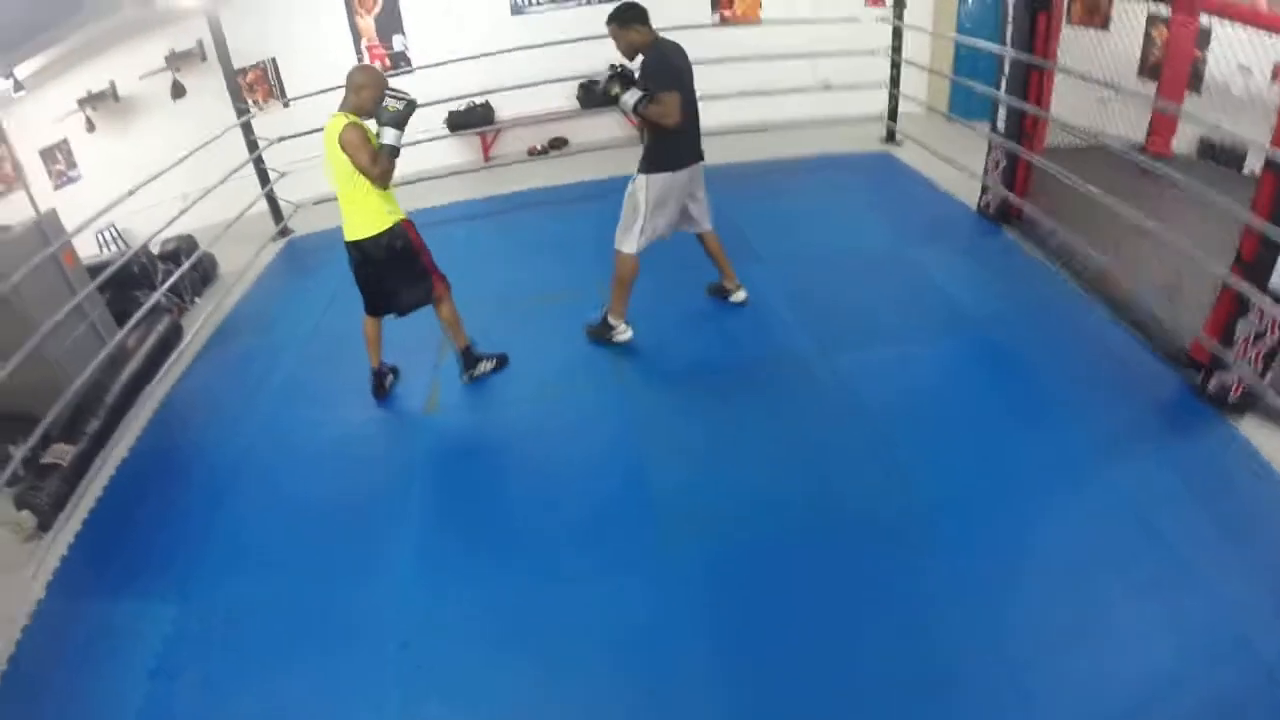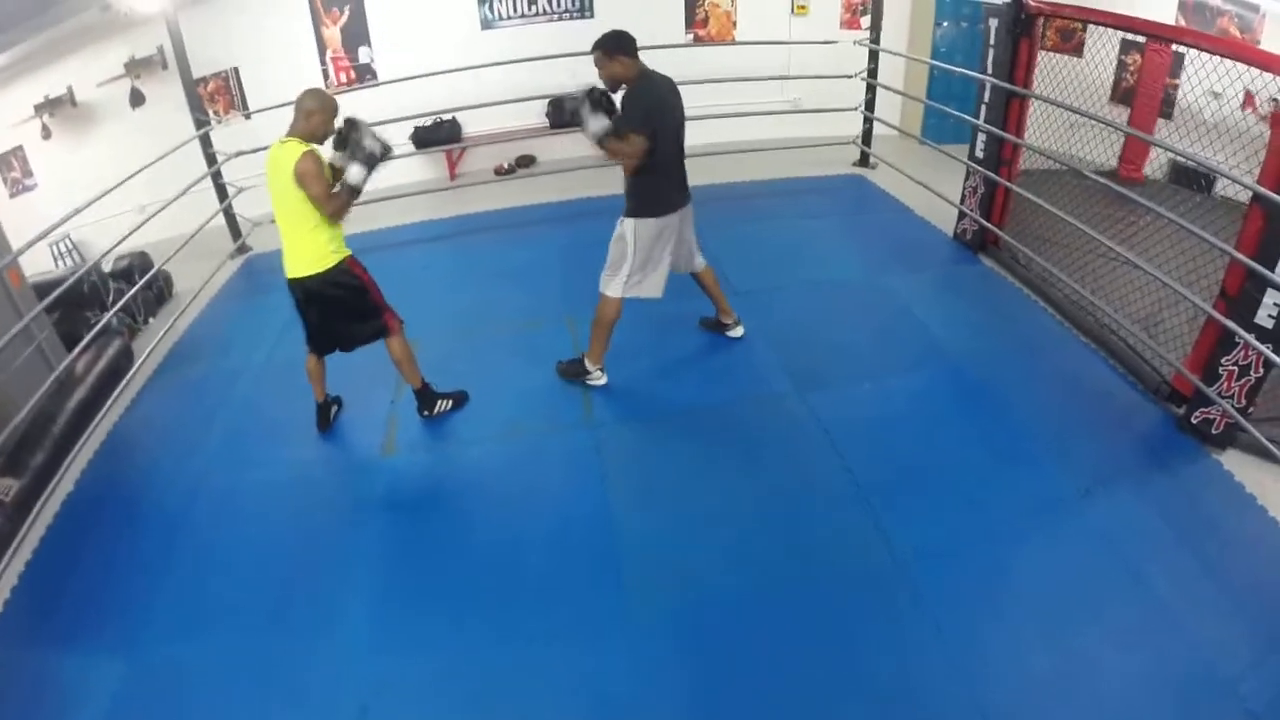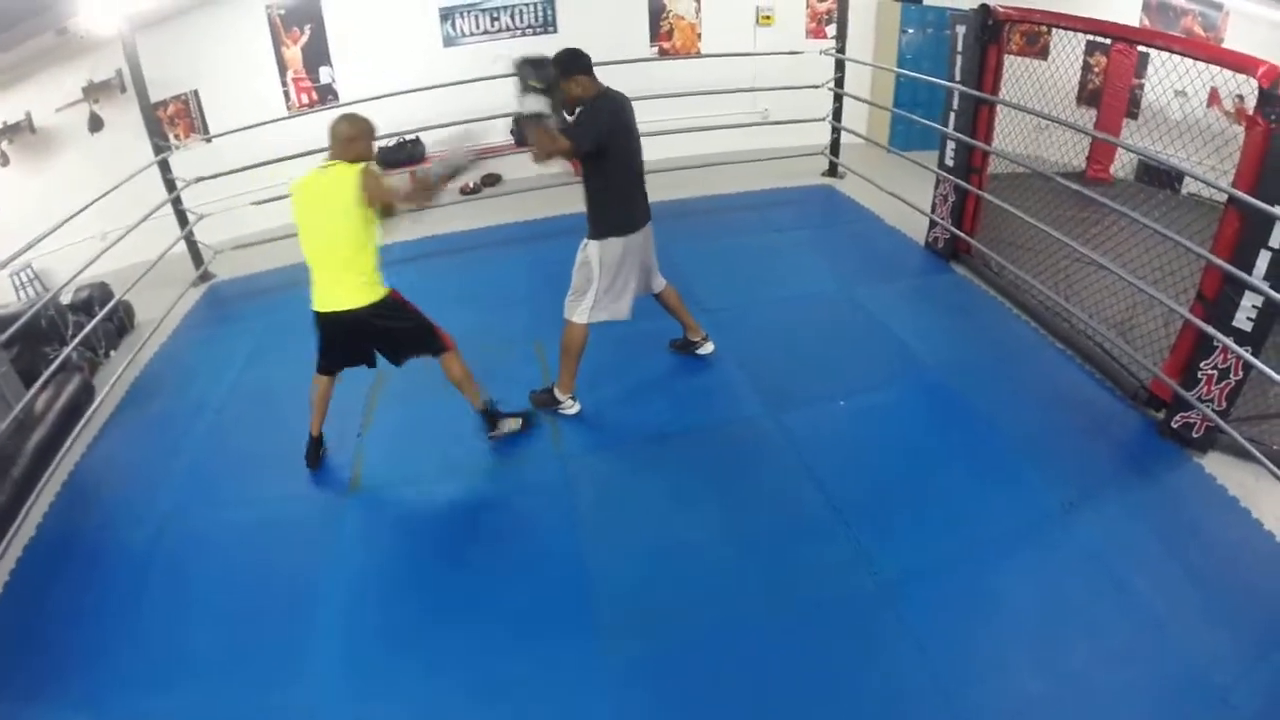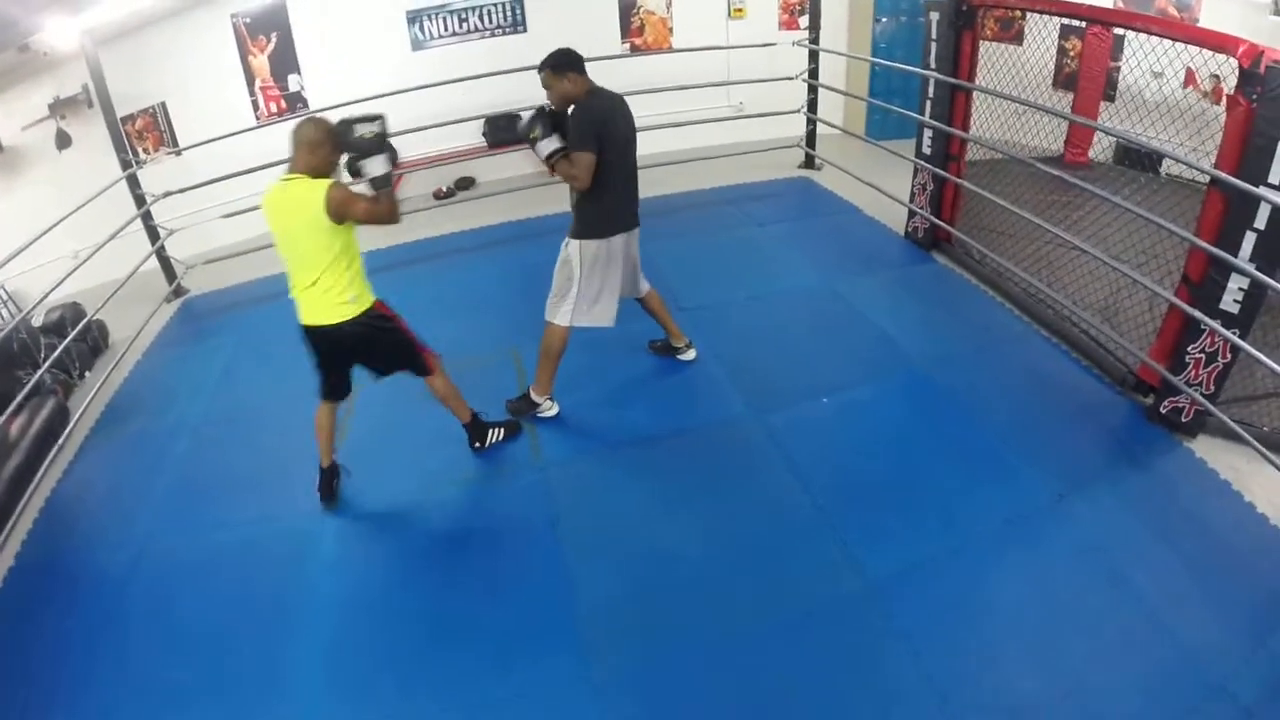
dt=0.7s
person 1, frame 1
left shoulder: (655, 61)
right shoulder: (672, 50)
left elbow: (671, 116)
left wrist: (631, 98)
right wrist: (634, 88)
left hip: (661, 167)
right hip: (689, 159)
left knee: (628, 242)
right knee: (702, 225)
left ankle: (616, 322)
right ankle: (732, 286)
person 1, frame 2
left shoulder: (639, 95)
right shoulder: (663, 84)
left elbow: (632, 157)
left wrist: (597, 125)
right wrist: (609, 118)
left hip: (648, 209)
right hip: (676, 198)
left knee: (613, 284)
right knee: (693, 261)
left ankle: (592, 366)
right ankle: (728, 320)
person 1, frame 3
left shoulder: (597, 113)
right shoulder: (613, 101)
left elbow: (544, 151)
right elbow: (571, 144)
left wrist: (532, 98)
right wrist: (546, 106)
left hip: (611, 230)
right hip: (636, 219)
left knee: (578, 309)
right knee: (654, 282)
left ankle: (563, 394)
right ankle: (697, 338)
person 1, frame 4
left shoulder: (586, 114)
right shoulder: (614, 102)
left elbow: (581, 178)
left wrist: (547, 141)
right wrist: (558, 131)
left hip: (594, 230)
right hip: (625, 221)
left knee: (560, 311)
right knee: (636, 285)
left ankle: (540, 397)
right ankle: (680, 343)
person 2, frame 1
left shoulder: (335, 125)
right shoulder: (351, 130)
right elbow: (381, 178)
left wrist: (385, 127)
right wrist: (392, 129)
left hip: (356, 238)
right hip: (386, 230)
left knee: (374, 309)
right knee: (438, 291)
left ankle: (379, 377)
right ankle: (470, 361)
person 2, frame 2
left shoulder: (276, 153)
right shoulder: (306, 159)
right elbow: (333, 213)
left wrist: (341, 160)
right wrist: (358, 167)
left hip: (297, 273)
right hip: (329, 267)
left knee: (315, 343)
right knee: (391, 327)
left ankle: (323, 409)
right ankle: (427, 400)
person 2, frame 3
left shoulder: (300, 188)
right shoulder: (361, 178)
right elbow: (420, 194)
right wrist: (450, 165)
left hip: (326, 308)
right hip: (367, 303)
left knee: (327, 371)
right knee: (445, 348)
left ankle: (314, 445)
right ankle: (492, 419)
person 2, frame 4
left shoulder: (272, 198)
right shoulder: (330, 194)
right elbow: (387, 214)
right wrist: (376, 162)
left hip: (312, 323)
right hip: (355, 315)
left knee: (330, 396)
right knee: (429, 365)
left ankle: (326, 477)
right ankle: (478, 432)
